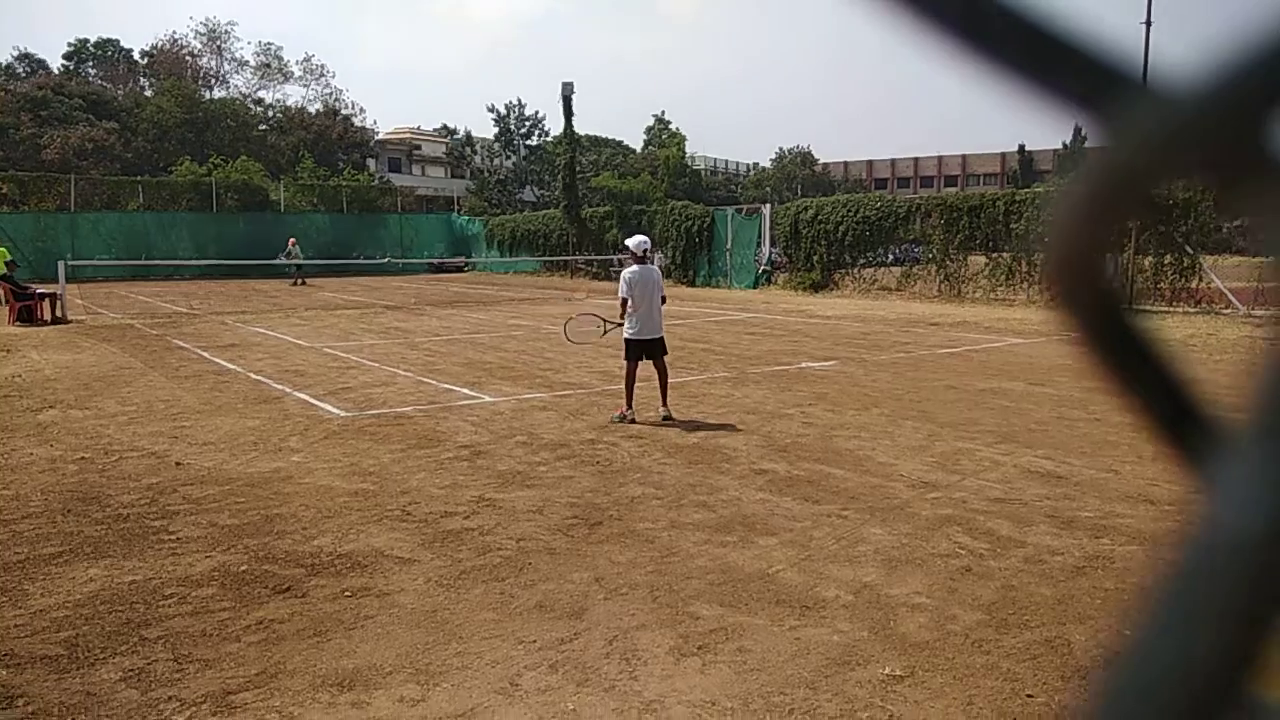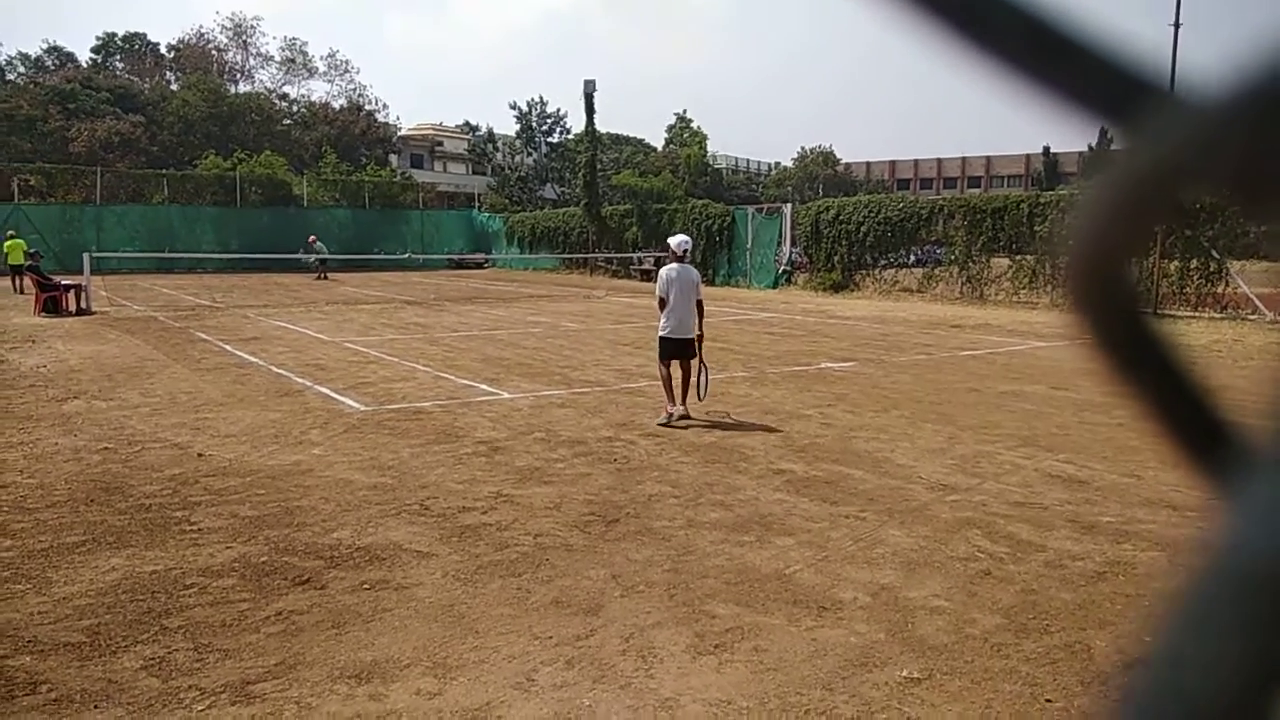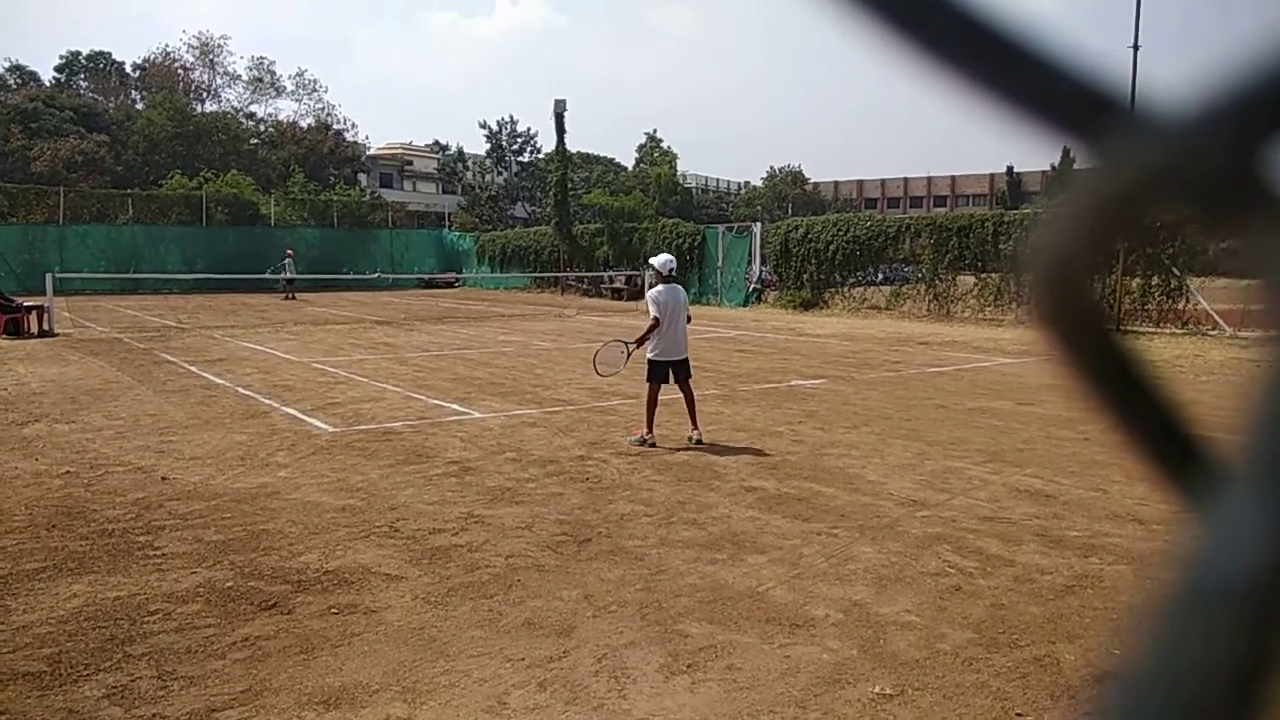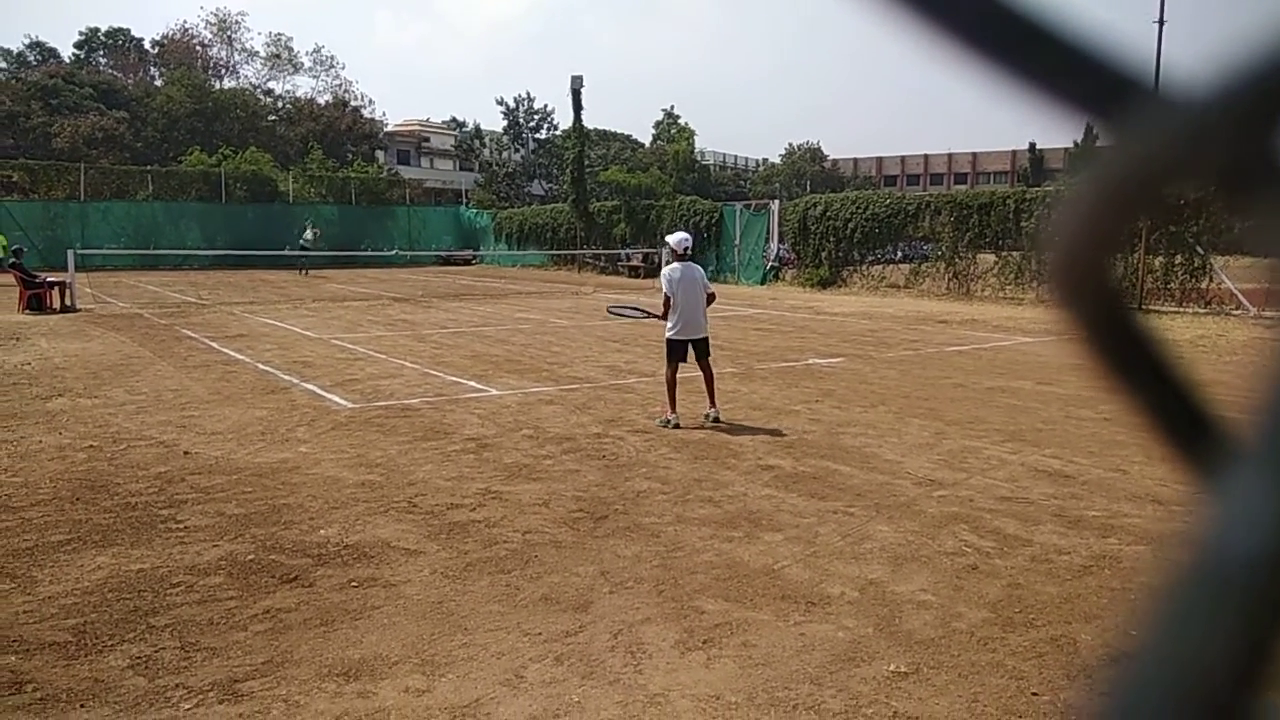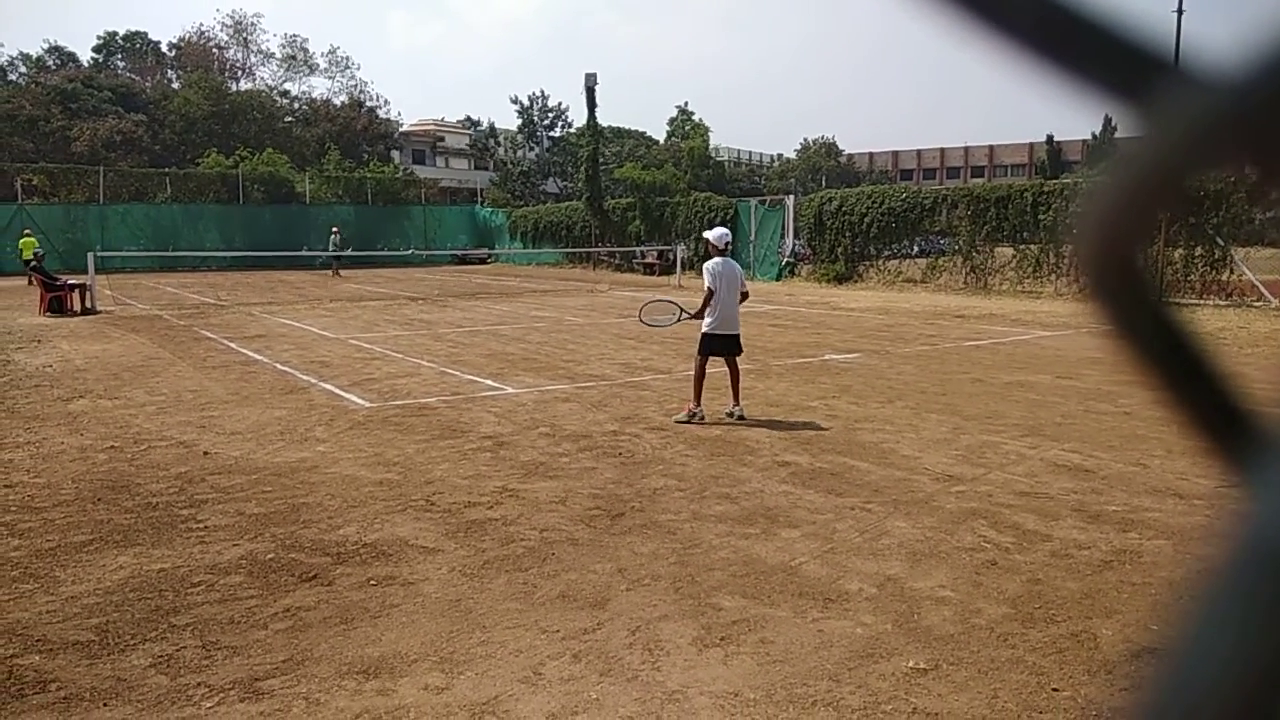
dt=1s
person 1, frame 1
left shoulder: (627, 274)
right shoulder: (656, 272)
left elbow: (624, 303)
right elbow: (663, 299)
left wrist: (623, 314)
left hip: (635, 328)
right hip: (655, 327)
left knee: (631, 367)
right knee: (660, 364)
left ankle: (628, 410)
right ankle: (664, 407)
person 1, frame 2
left shoulder: (665, 271)
right shoulder: (694, 273)
left elbow: (661, 301)
right elbow: (699, 303)
left wrist: (665, 317)
right wrist: (700, 328)
left hip: (669, 327)
right hip: (688, 328)
left knee: (664, 365)
right knee: (686, 365)
left ankle: (672, 407)
right ankle: (682, 406)
person 1, frame 3
left shoulder: (653, 294)
right shoulder: (681, 292)
left elbow: (656, 321)
right elbow: (687, 319)
left wrist: (642, 338)
left hip: (659, 351)
right hip: (680, 349)
left knee: (653, 389)
right knee: (685, 386)
left ankle: (648, 433)
right ankle: (695, 430)
person 1, frame 4
left shoulder: (668, 271)
right shoulder: (698, 270)
left elbow: (667, 299)
right elbow: (711, 296)
left wrist: (665, 313)
left hip: (677, 327)
right hip: (699, 326)
left knee: (672, 368)
right knee: (704, 364)
left ankle: (672, 414)
right ankle: (713, 408)
person 1, frame 5
left shoulder: (710, 266)
right shoulder: (736, 266)
left elbow: (710, 293)
right elbow: (745, 295)
left wrist: (701, 311)
left hip: (714, 323)
right hip: (732, 323)
left knee: (701, 361)
right knee: (731, 361)
left ankle: (696, 407)
right ankle: (736, 406)
